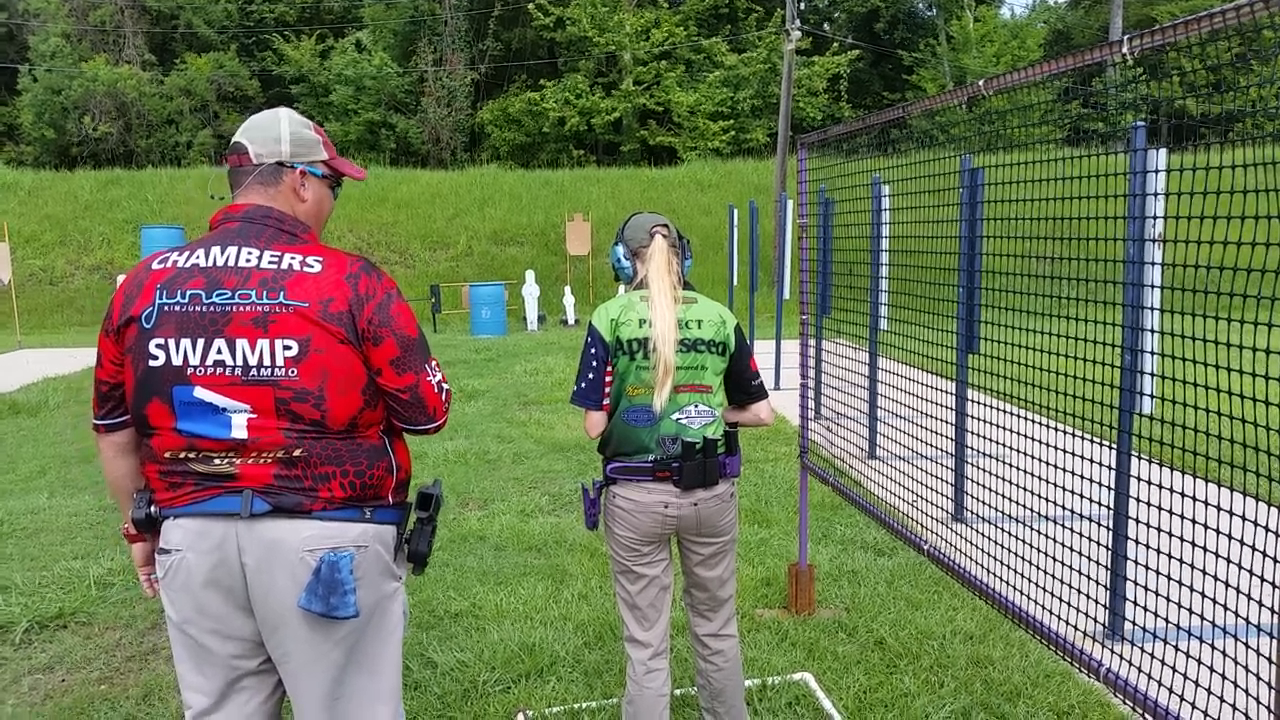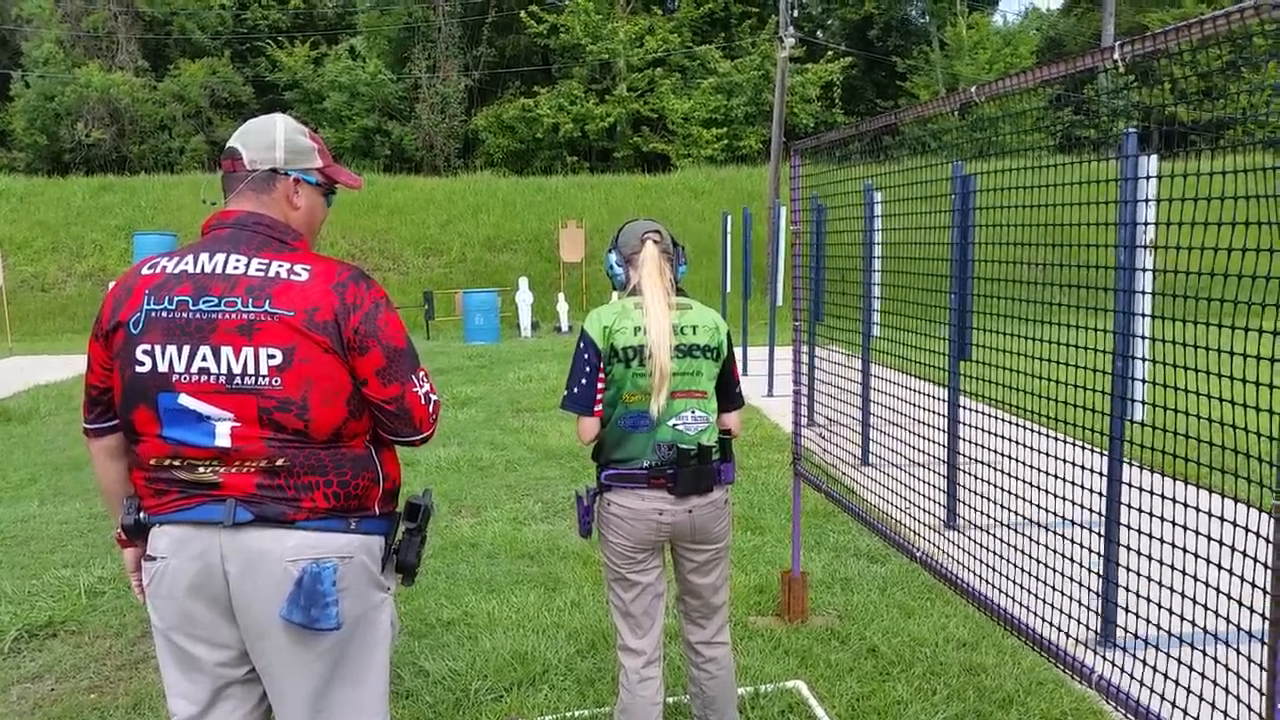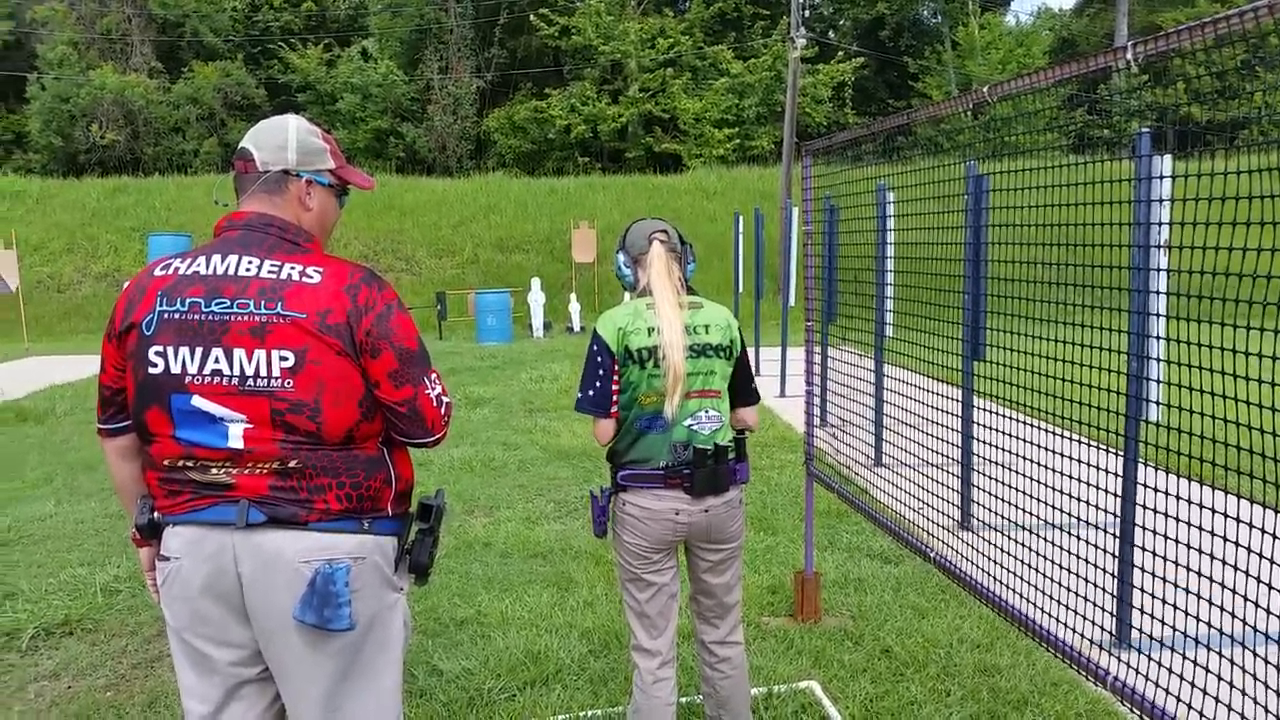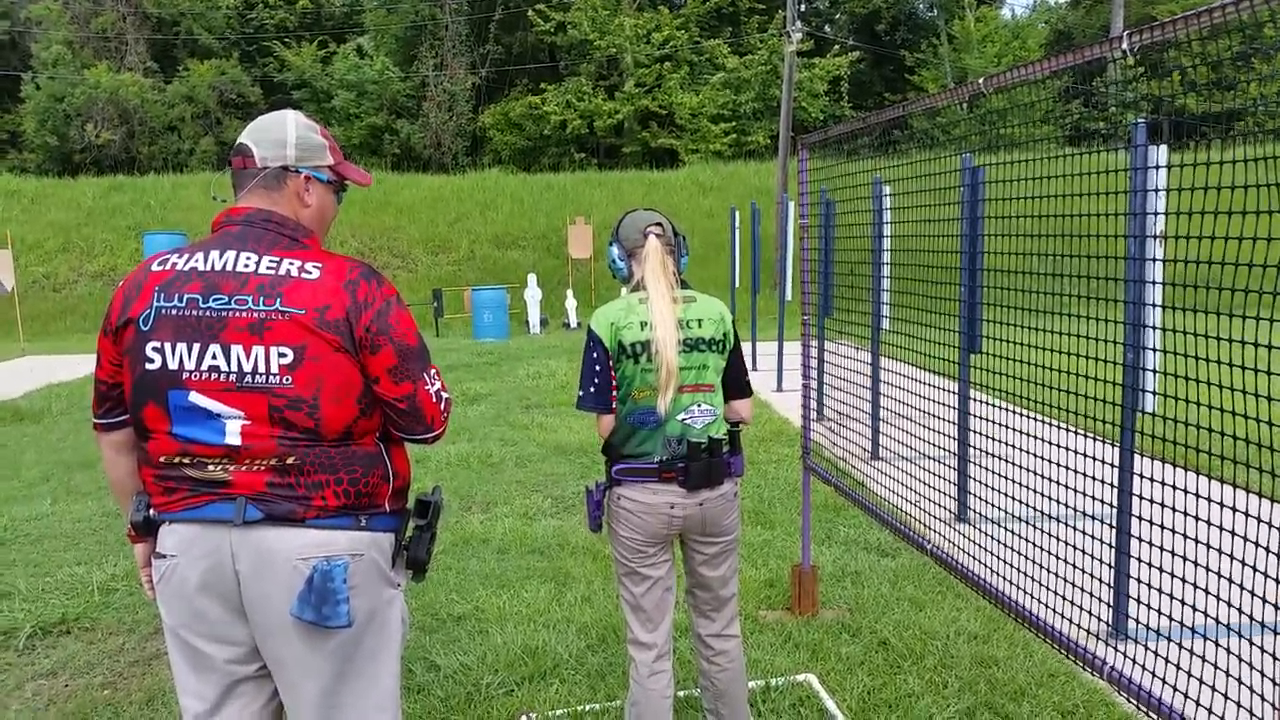
dt=1s
person 1, frame 1
left shoulder: (143, 283)
right shoulder: (351, 281)
left elbow: (115, 432)
right elbow: (427, 413)
left wrist: (141, 528)
left hip: (194, 538)
right hip: (325, 538)
person 1, frame 2
left shoulder: (133, 289)
right shoulder: (340, 289)
left elbow: (105, 435)
right elbow: (415, 423)
left wrist: (133, 533)
left hip: (180, 545)
right hip: (311, 550)
person 1, frame 3
left shoulder: (146, 290)
right shoulder: (352, 290)
left elbow: (119, 436)
right elbow: (427, 425)
left wrist: (150, 531)
left hip: (193, 547)
right hip: (324, 551)
person 1, frame 4
left shoulder: (142, 286)
right shoulder: (351, 287)
left elbow: (115, 432)
right elbow: (426, 421)
left wrist: (143, 529)
left hip: (189, 544)
right hip: (321, 548)
person 2, frame 1
left shoulder: (612, 316)
right shoulder: (719, 316)
left elbow: (594, 425)
right elbow: (761, 412)
left hip: (637, 495)
right hip: (711, 490)
left knee: (646, 640)
right knee: (717, 627)
person 2, frame 2
left shoulder: (604, 322)
right shoulder: (711, 322)
left elbow: (588, 430)
right elbow: (730, 422)
left hip: (631, 501)
right hip: (705, 495)
left knee: (639, 648)
right knee: (710, 635)
person 2, frame 3
left shoulder: (615, 324)
right shoulder: (723, 319)
left elbow: (604, 431)
right elbow: (747, 418)
left hip: (646, 500)
right hip: (719, 494)
left knee: (653, 648)
right knee: (723, 634)
person 2, frame 4
left shoulder: (610, 320)
right shoulder: (716, 313)
left elbow: (606, 426)
right elbow: (741, 412)
left hip: (641, 495)
right hip: (714, 489)
left knee: (649, 642)
right knee: (720, 626)
